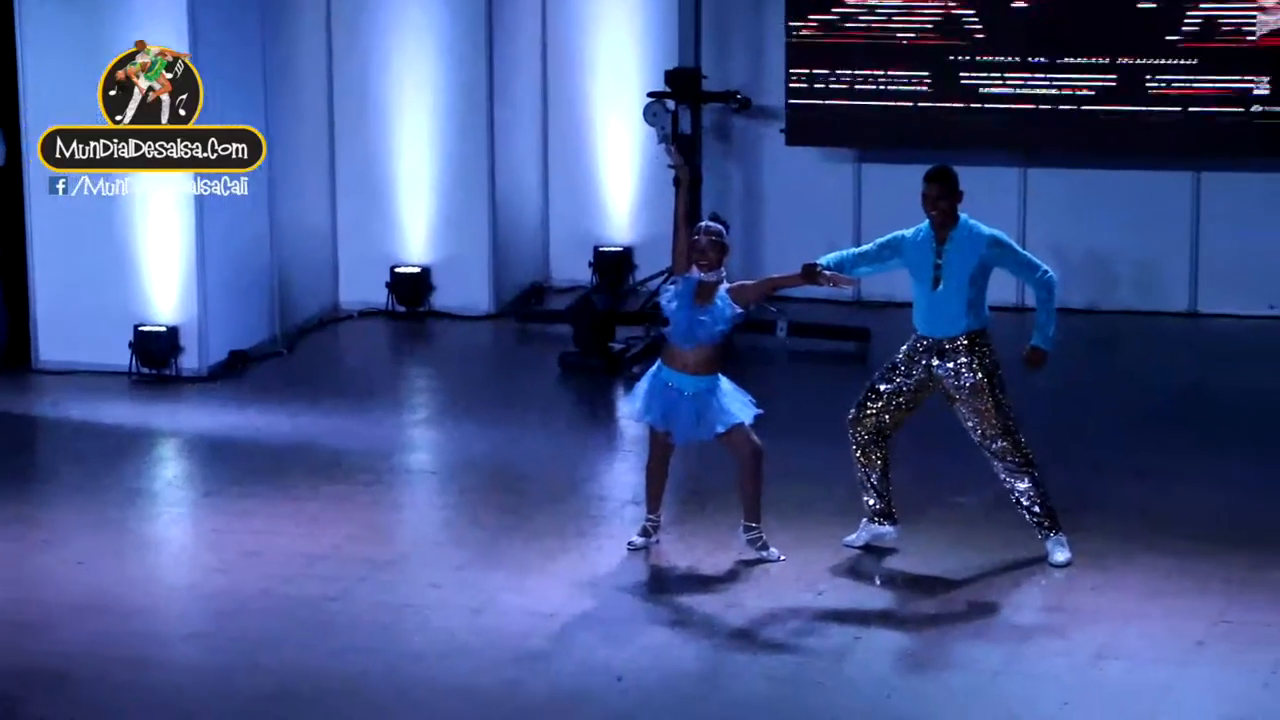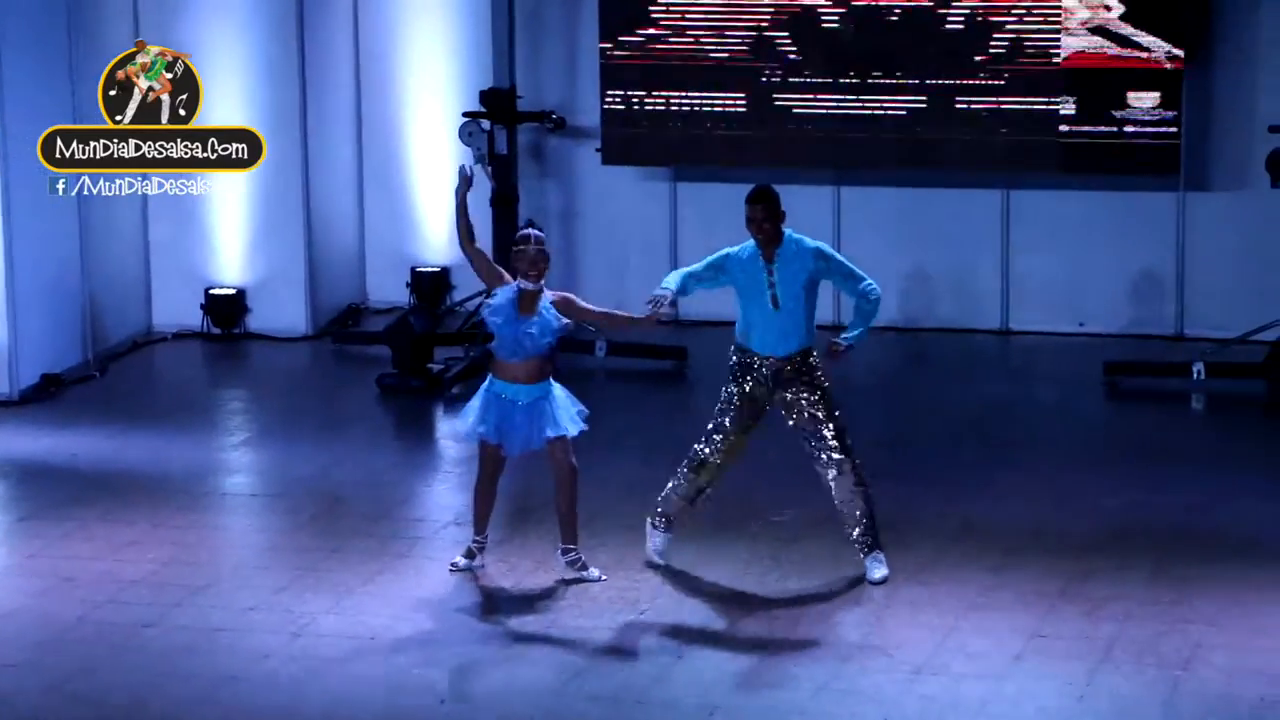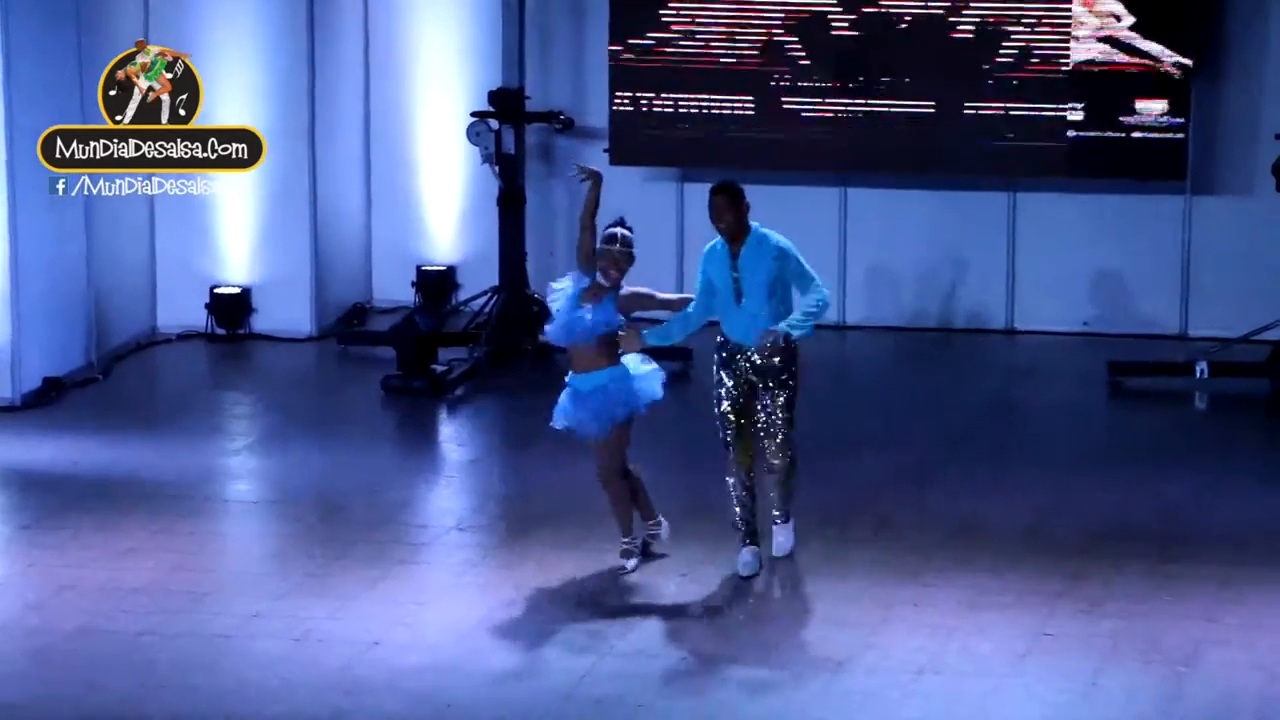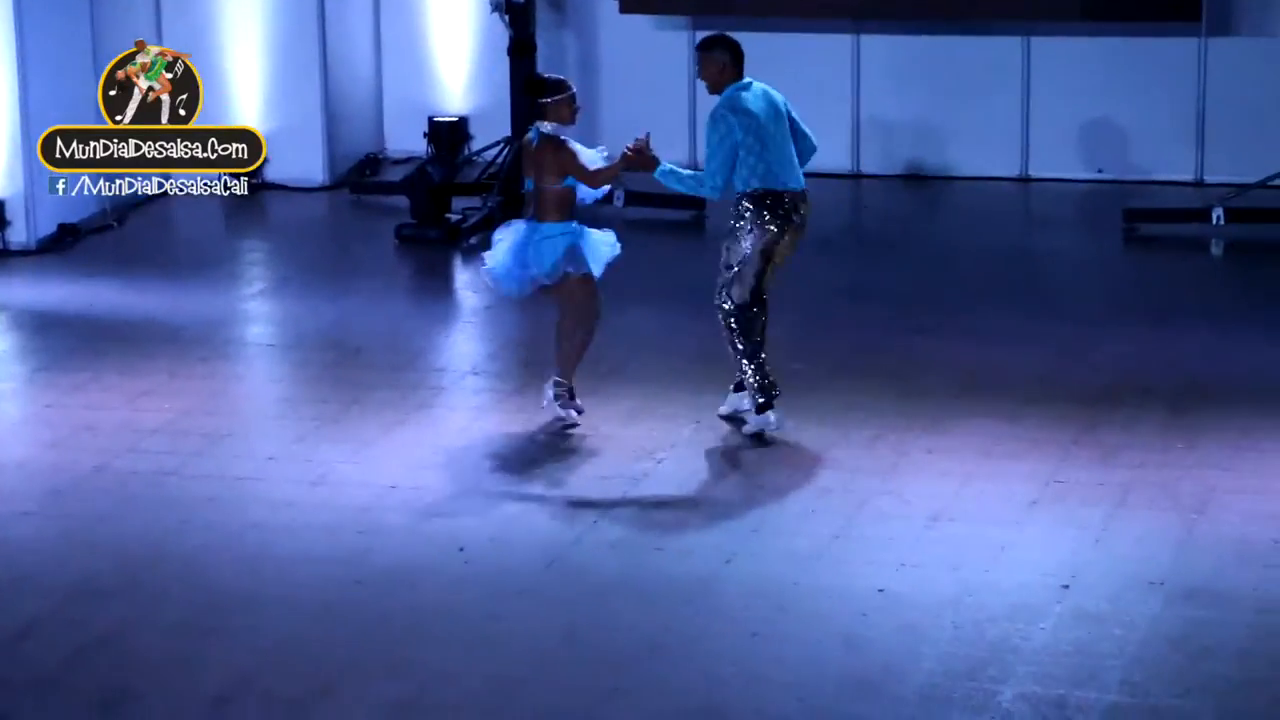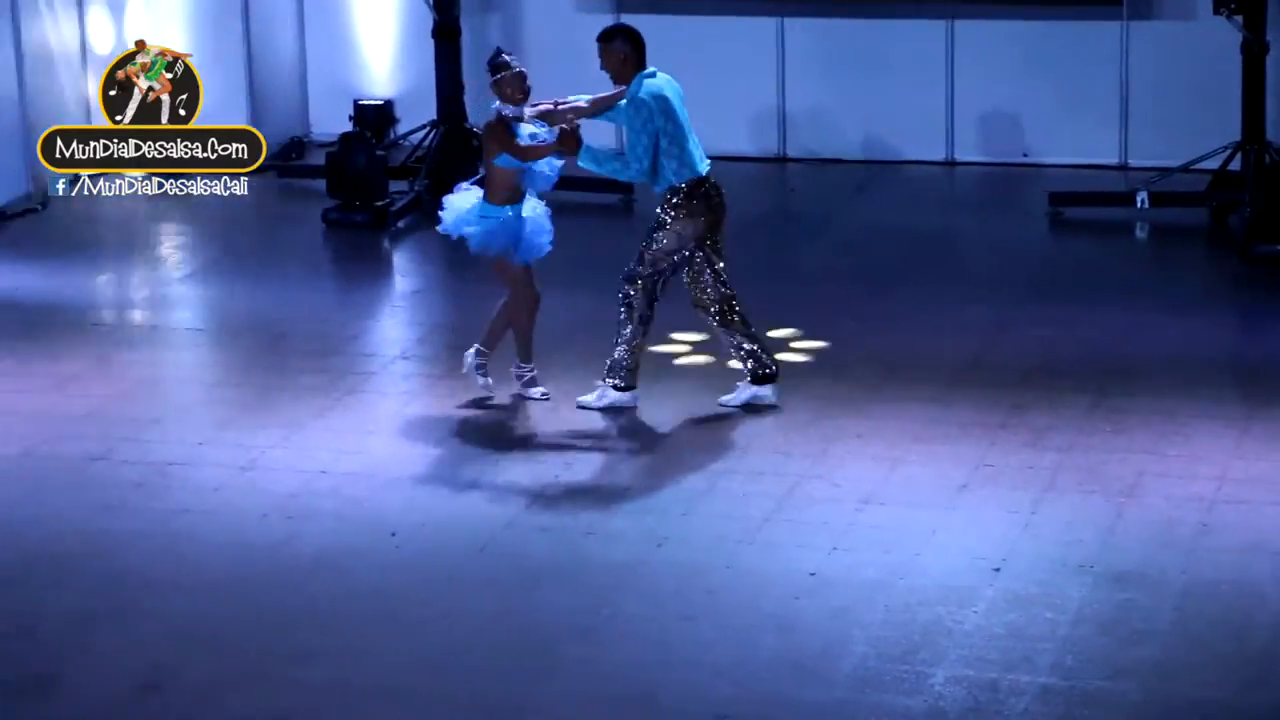
dt=1s
person 1, frame 1
left shoulder: (985, 242)
right shoulder: (909, 242)
left elbow: (1043, 279)
right elbow: (859, 258)
left wrist: (1041, 341)
right wrist: (822, 265)
left hip: (966, 354)
right hip: (921, 351)
left knee: (1002, 444)
right knee: (864, 422)
left ankle: (1052, 533)
right ankle: (880, 520)
person 1, frame 2
left shoulder: (812, 255)
right shoulder: (732, 261)
left elbow: (868, 292)
right elbow: (683, 278)
left wrist: (849, 337)
right wrist: (667, 292)
left hip: (797, 369)
right hip: (749, 367)
left knee: (835, 457)
right knee: (713, 452)
left ankle: (870, 549)
right ankle: (663, 520)
person 1, frame 3
left shoulder: (776, 249)
right shoulder: (711, 256)
left elbow: (818, 296)
right elbow: (699, 312)
left wrist: (788, 329)
right wrist: (648, 337)
left hip: (777, 355)
right hip: (734, 354)
left knee: (777, 446)
right knee: (735, 446)
left ankle: (782, 519)
right ankle: (748, 541)
person 1, frame 4
left shoulder: (725, 114)
right shoulder: (769, 96)
left elbow: (712, 186)
right elbow: (807, 146)
left wrist: (656, 168)
left hip: (760, 212)
right hip: (792, 206)
left knee: (734, 305)
right knee: (744, 300)
left ankle: (765, 408)
right ankle: (749, 390)
person 1, frame 5
left shoulder: (641, 99)
right shoulder: (654, 86)
left elbow: (638, 169)
left wrist: (581, 150)
left hip: (687, 203)
right hip: (703, 195)
left knee: (637, 288)
right knee: (711, 291)
left ankle: (618, 386)
right ankle: (760, 378)
person 2, frame 1
left shoulder: (733, 295)
right shoulder: (681, 281)
left elbow: (774, 283)
right elbow: (680, 228)
left wrist: (812, 277)
right wrist: (683, 182)
left hip: (708, 388)
right hip: (668, 382)
left knee: (750, 451)
right knee: (659, 453)
left ankle: (752, 531)
right ankle: (651, 523)
person 2, frame 2
left shoulder: (557, 302)
right shoulder: (501, 288)
left elbow: (601, 317)
right elbow: (471, 250)
left wrist: (640, 319)
right wrist: (461, 199)
left hip: (539, 397)
right hip: (498, 395)
left knee: (566, 470)
right knee: (489, 472)
left ankle: (569, 551)
right ankle: (476, 545)
person 2, frame 3
left shoulder: (628, 297)
right shoulder: (585, 277)
left elbow: (680, 303)
right elbow: (587, 228)
right wrist: (595, 185)
left hip: (610, 386)
right hip: (583, 389)
left knee: (609, 469)
right knee: (615, 467)
left ankle: (630, 540)
right ankle: (652, 525)
person 2, frame 4
left shoulder: (532, 143)
right shoulder: (559, 149)
right elbow: (595, 180)
right wrist: (627, 159)
left hip: (536, 237)
right hip: (557, 240)
left knee: (572, 313)
right knee: (585, 314)
left ankle: (562, 387)
right ankle: (561, 387)
person 2, frame 5
left shoulder: (534, 115)
right shoulder: (497, 127)
left elbow: (579, 107)
right elbow: (524, 153)
left wrist: (620, 94)
right wrist: (559, 142)
left hip: (514, 217)
right hip: (498, 221)
left knee: (520, 295)
right knee: (526, 297)
left ankle: (480, 353)
right ankle: (525, 371)
